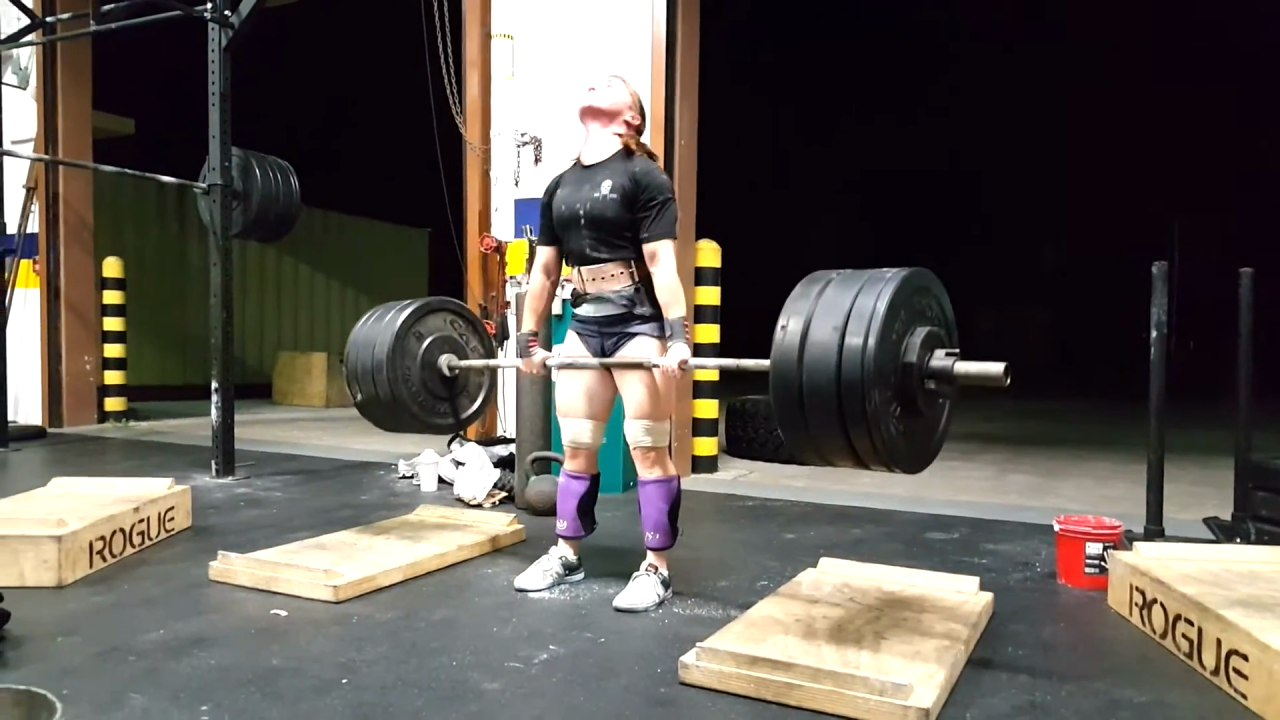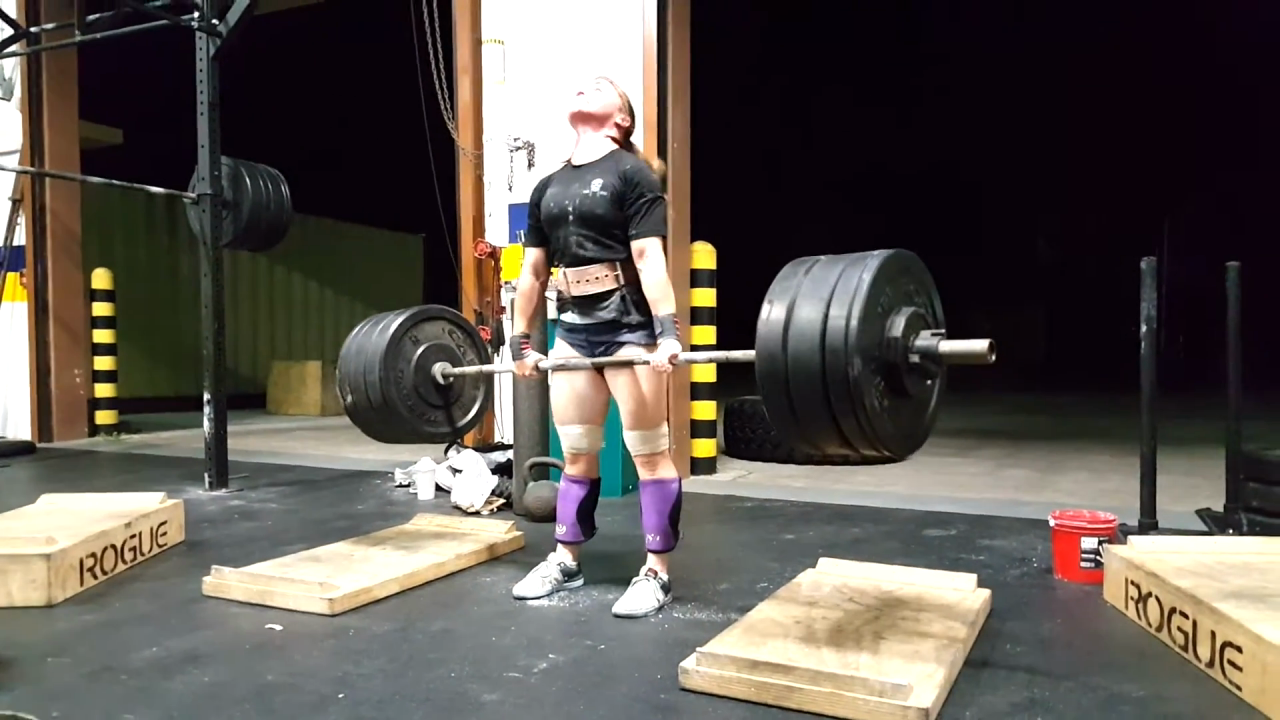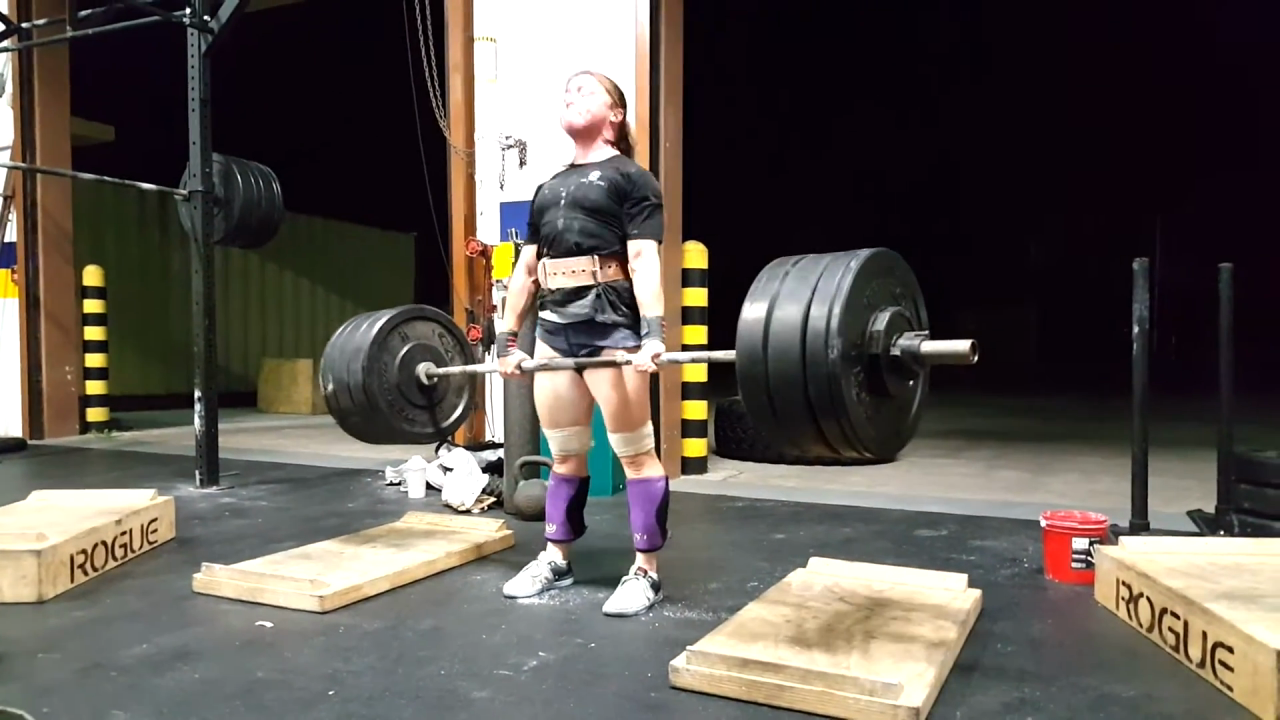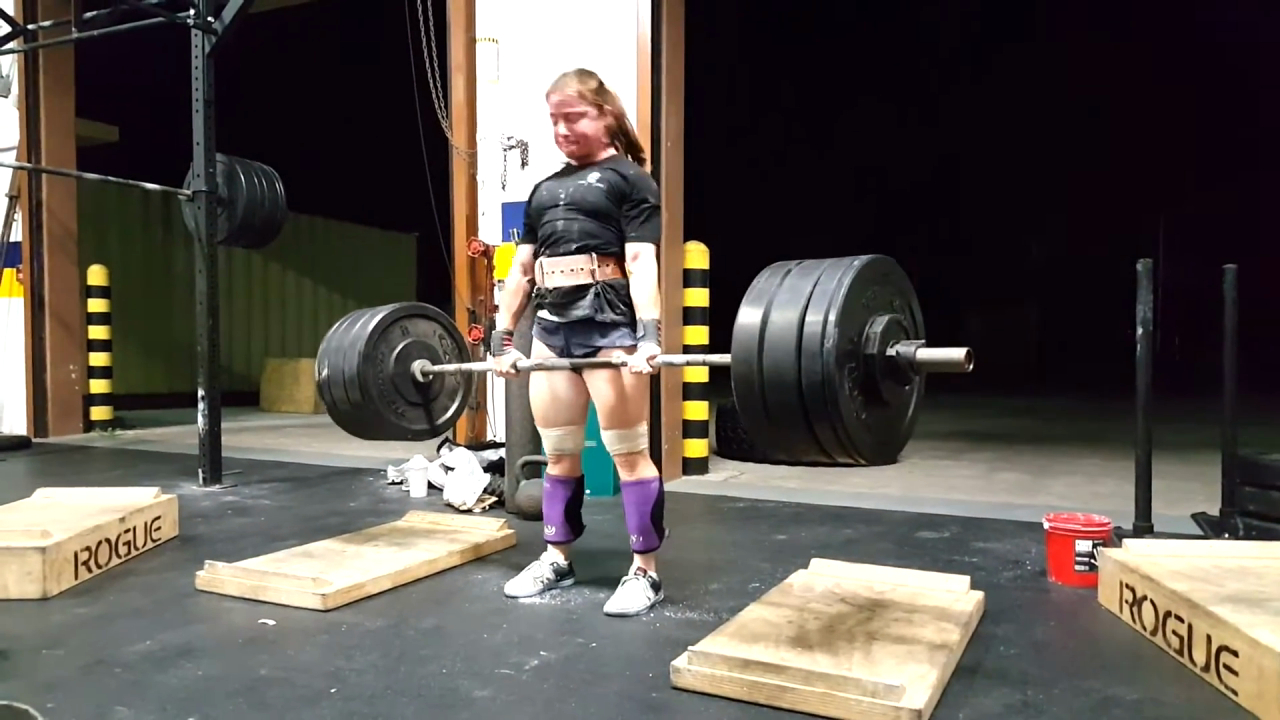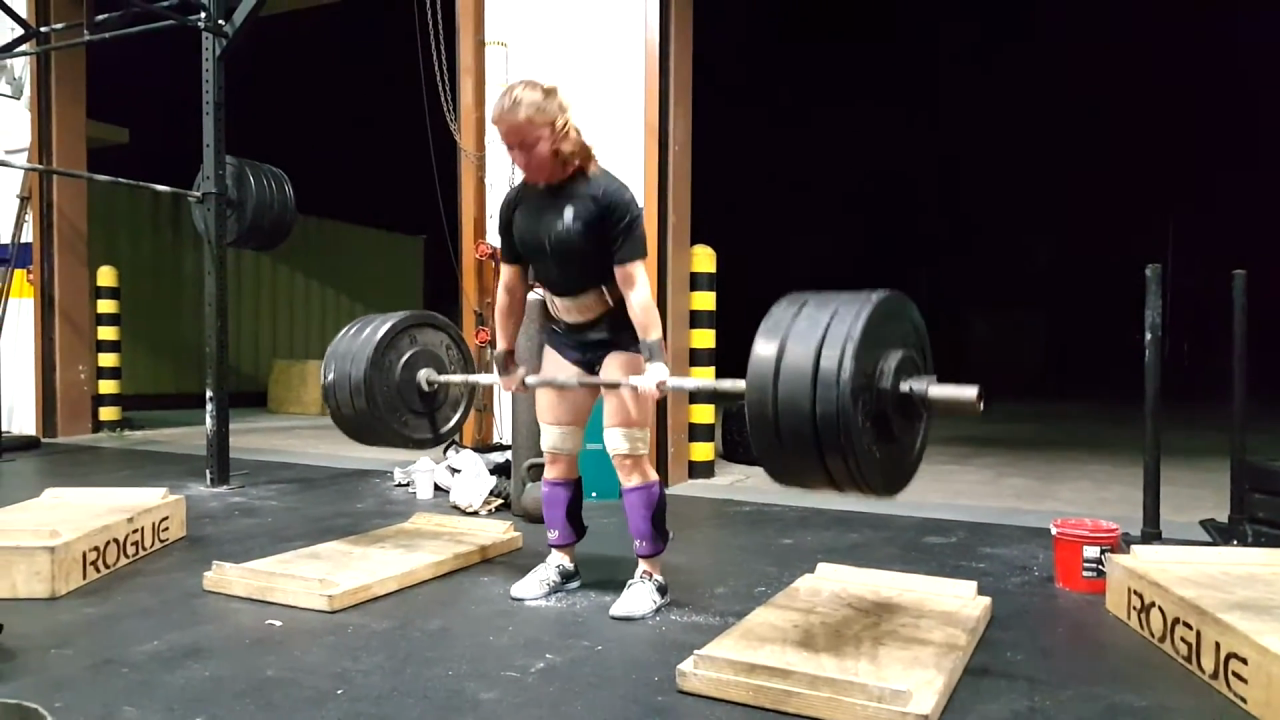
dt=0.3s
person 1, frame 1
left shoulder: (643, 175)
right shoulder: (560, 186)
left elbow: (662, 262)
right elbow: (544, 269)
left wrist: (677, 335)
right wrist: (528, 338)
left hip: (639, 319)
right hip: (585, 320)
left knee: (647, 445)
right knee: (575, 444)
left ankle: (656, 568)
right ankle: (566, 553)
person 1, frame 2
left shoulder: (631, 174)
right shoulder: (548, 187)
left elbow: (649, 258)
right elbow: (532, 271)
left wrist: (667, 331)
right wrist: (520, 340)
left hip: (628, 323)
right hip: (573, 327)
left knee: (648, 450)
right knee: (576, 451)
left ankle: (656, 572)
right ankle: (565, 559)
person 1, frame 3
left shoulder: (632, 180)
right shoulder: (549, 189)
left elbow: (645, 262)
right elbow: (526, 271)
left wrist: (652, 332)
right wrist: (506, 338)
left hip: (610, 322)
right hip: (553, 325)
left knee: (633, 450)
right knee: (564, 452)
left ankle: (646, 571)
right ankle: (556, 557)
person 1, frame 4
left shoulder: (630, 181)
right shoulder: (544, 189)
left elbow: (642, 264)
right elbow: (521, 269)
left wrist: (649, 333)
right wrist: (502, 337)
left hip: (608, 322)
right hip: (550, 325)
left knee: (627, 450)
right knee: (558, 453)
left ankle: (645, 571)
right ankle: (556, 558)
person 1, frame 5
left shoulder: (604, 195)
right shoulder: (516, 204)
left elbow: (634, 284)
right elbow: (511, 287)
left wrist: (652, 359)
right wrist: (505, 357)
left hip: (623, 337)
right hip: (566, 340)
left knee: (627, 453)
right knee: (556, 453)
left ankle: (651, 575)
right ankle: (561, 562)
